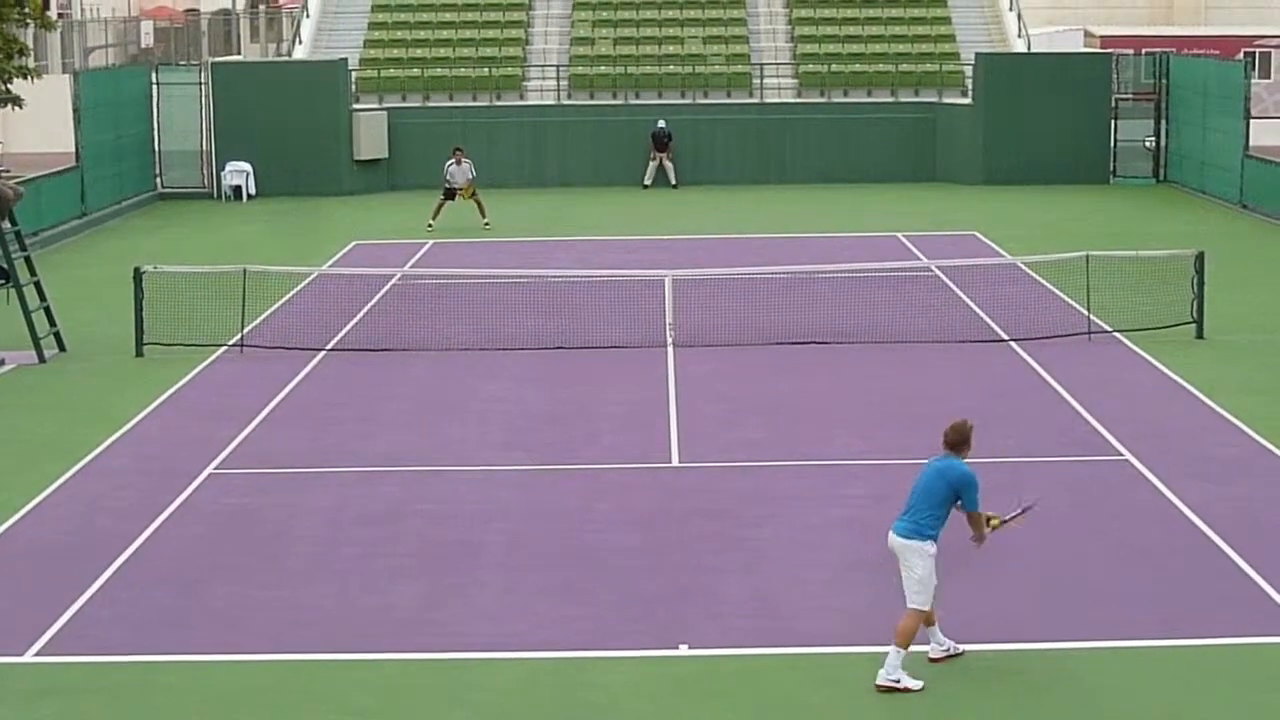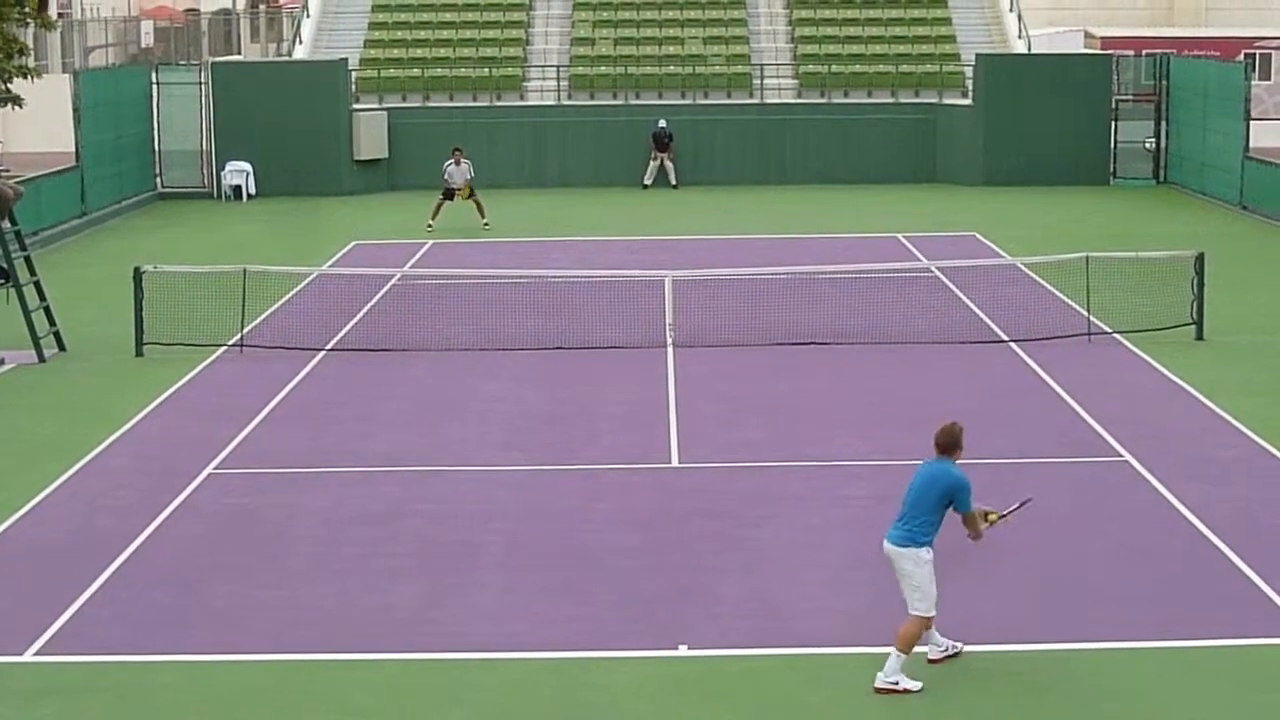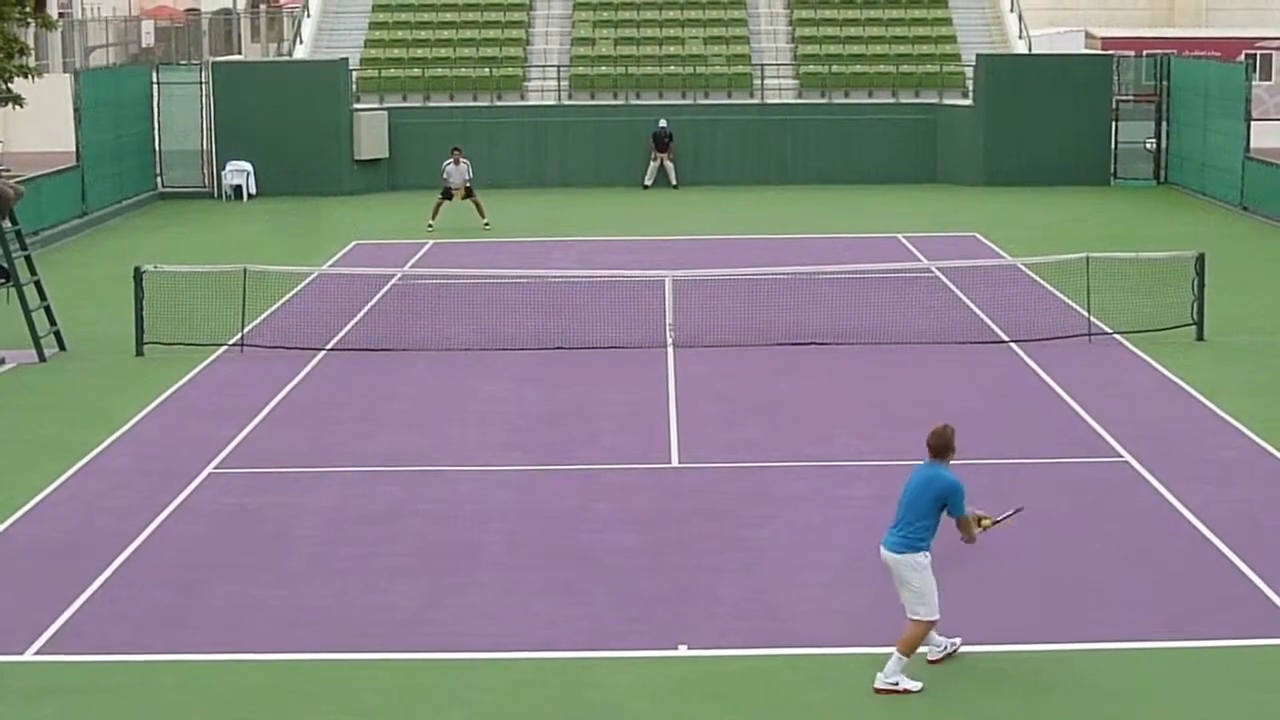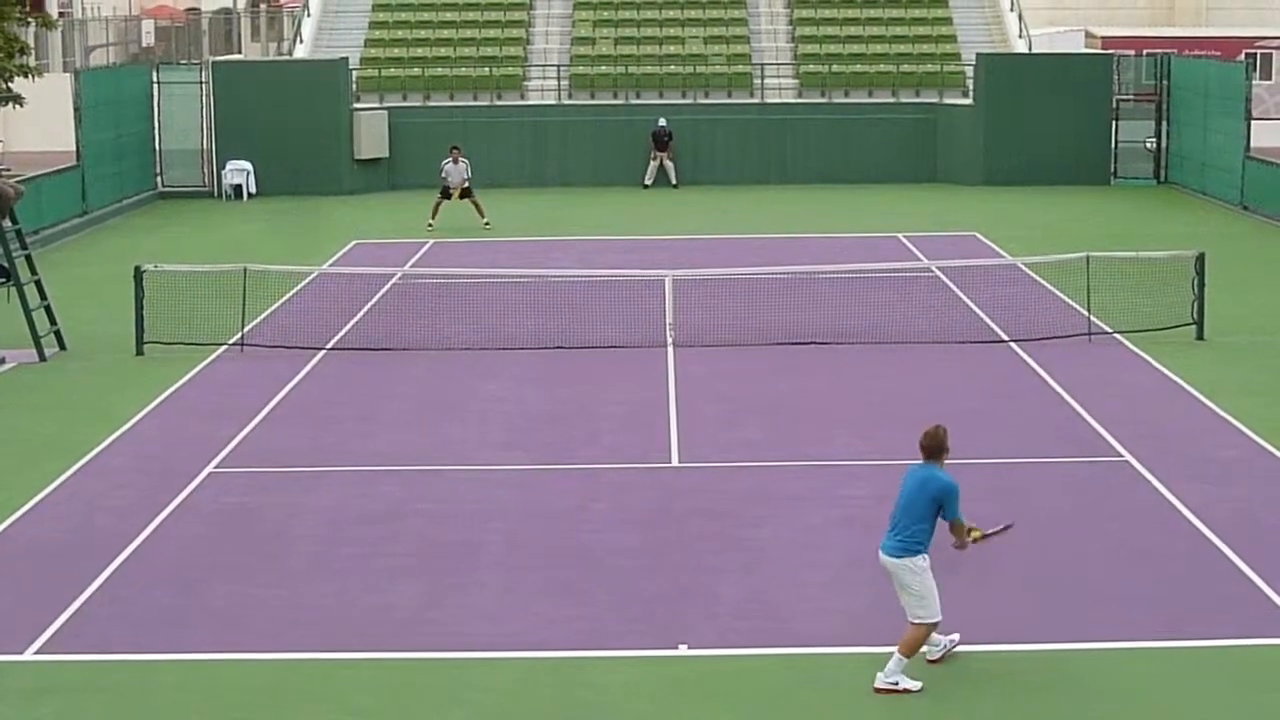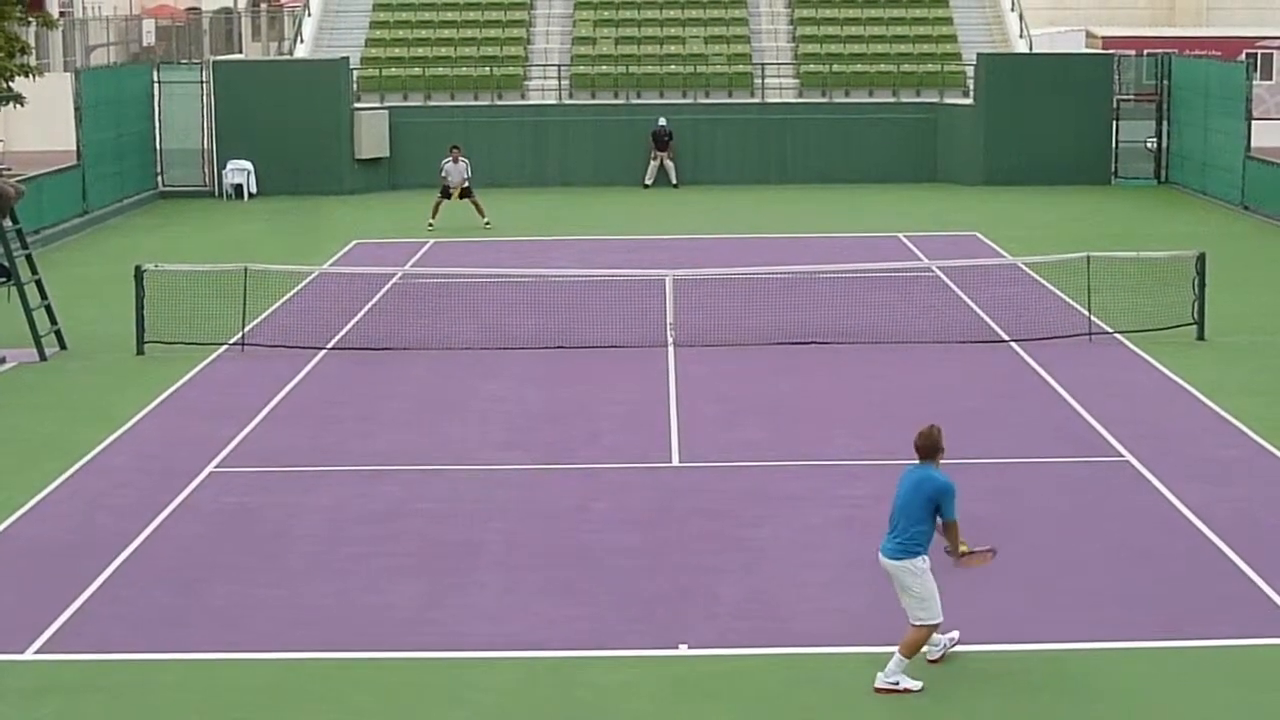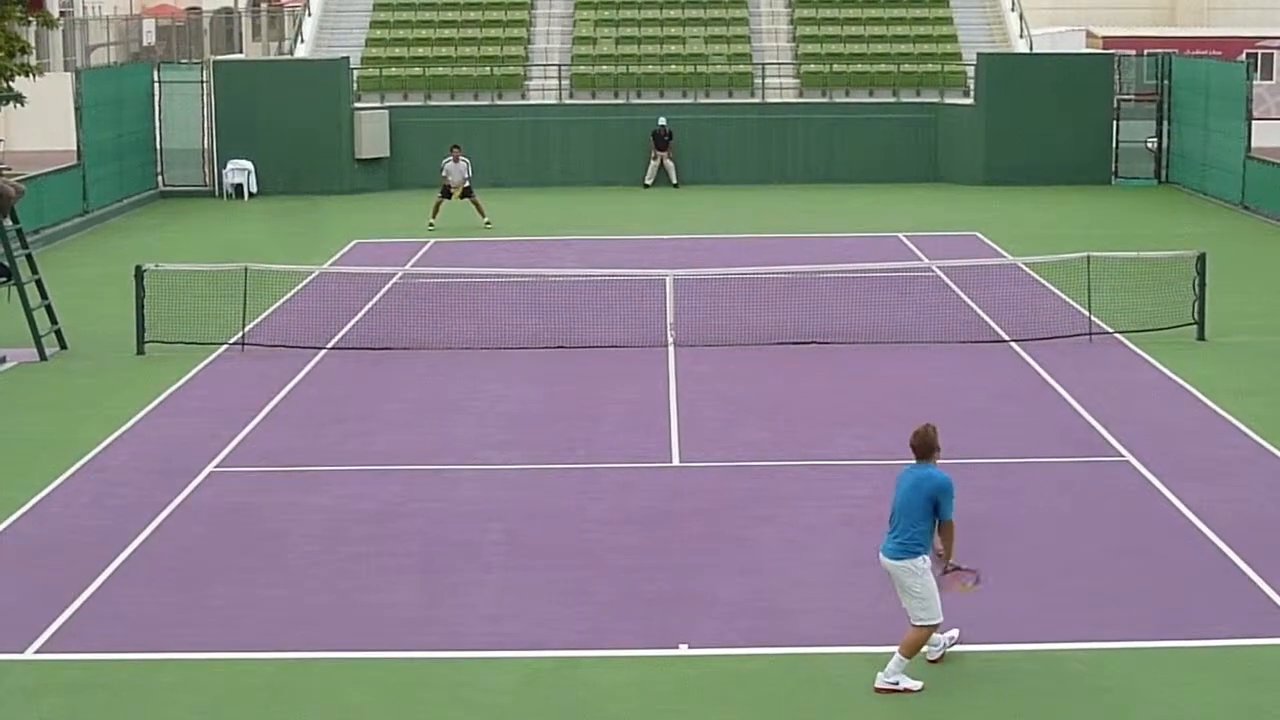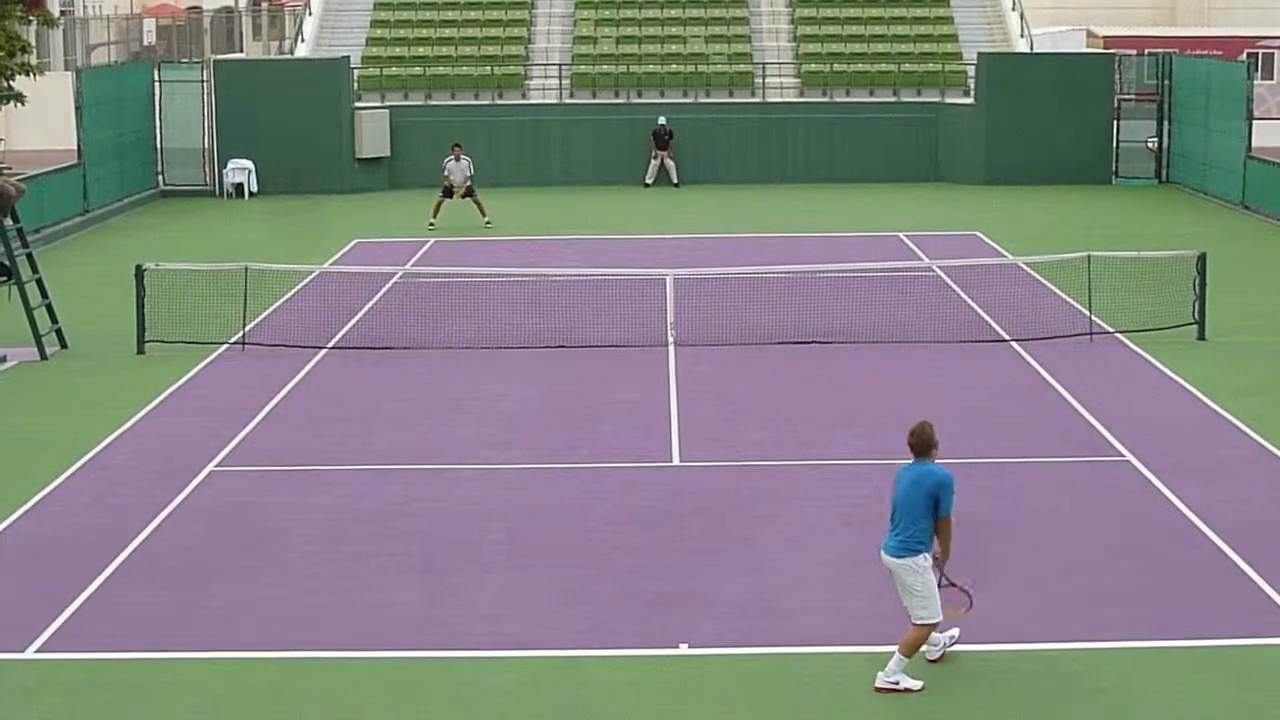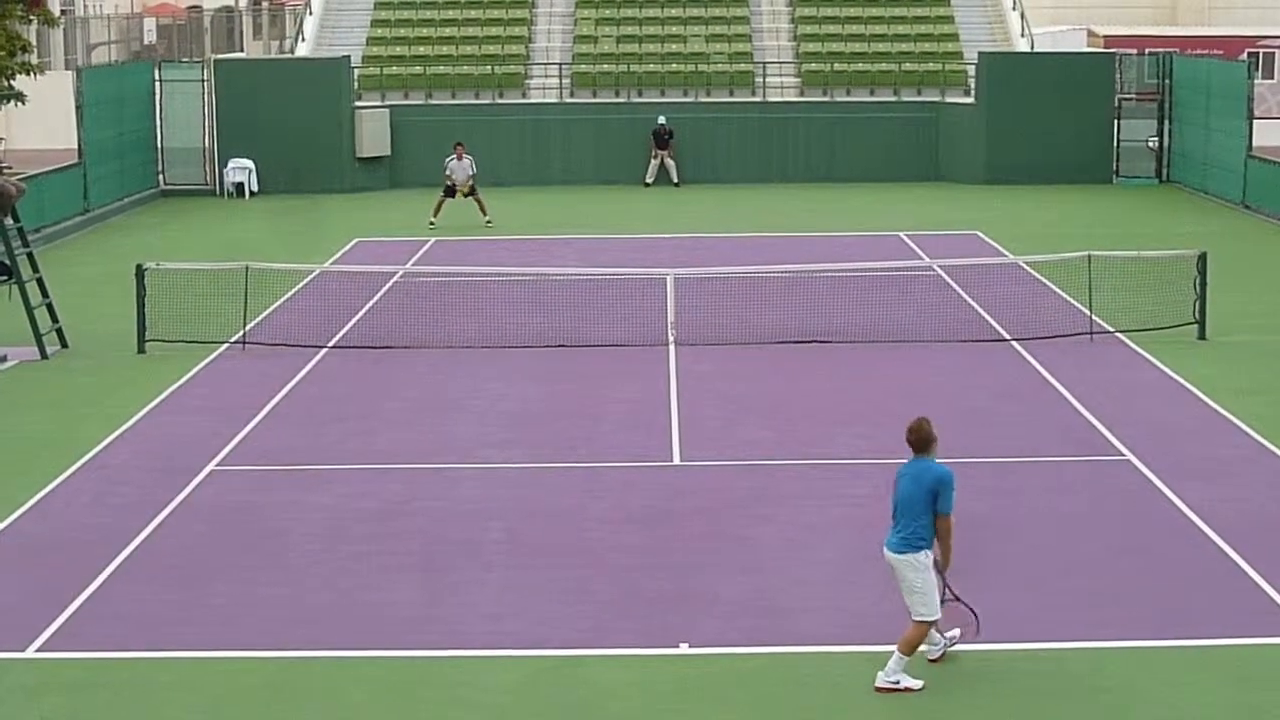
dt=0.1s
person 1, frame 1
left shoulder: (934, 464)
right shoulder: (966, 475)
right elbow: (973, 518)
left wrist: (978, 514)
right wrist: (980, 534)
left hip: (899, 534)
right hip: (917, 542)
left knee: (924, 597)
right knee: (918, 608)
left ankle: (939, 644)
right ankle: (890, 673)
person 1, frame 2
left shoulder: (926, 468)
right shoulder: (958, 479)
right elbow: (967, 519)
left wrist: (975, 510)
right wrist: (977, 531)
left hip: (894, 540)
right hip: (912, 548)
left knee: (923, 602)
right knee: (920, 614)
left ankle: (937, 646)
right ankle: (889, 675)
person 1, frame 3
left shoulder: (920, 471)
right shoulder: (951, 482)
right elbow: (961, 522)
left wrist: (970, 514)
right wrist: (970, 535)
left hip: (891, 546)
right hip: (910, 554)
left knee: (923, 609)
right knee: (924, 619)
left ankle: (937, 646)
right ankle: (890, 677)
person 1, frame 4
left shoulder: (913, 473)
right shoulder: (946, 483)
right elbow: (954, 525)
left wrist: (961, 525)
right wrist: (962, 540)
left hip: (890, 550)
right hip: (908, 557)
left knee: (921, 611)
right knee: (926, 620)
left ankle: (936, 646)
right ankle: (889, 676)
person 1, frame 5
left shoulder: (909, 474)
right shoulder: (943, 483)
right elbow: (949, 525)
left wrist: (950, 541)
right wrist: (955, 546)
left hip: (890, 552)
right hip: (908, 559)
left knee: (921, 611)
right knee: (928, 621)
left ankle: (936, 645)
right ankle: (889, 677)
person 1, frame 6
left shoulder: (905, 475)
right shoulder: (942, 481)
right elbow: (946, 525)
left wrist: (936, 548)
right wrist: (948, 552)
left hip: (891, 553)
right hip: (909, 559)
left knee: (921, 612)
right knee: (928, 622)
left ankle: (935, 645)
right ankle: (889, 677)
person 1, frame 7
left shoulder: (903, 474)
right shoulder: (942, 478)
right elbow: (943, 524)
right wrist: (944, 554)
left hip: (893, 551)
right hip: (911, 557)
left knee: (922, 607)
right knee: (925, 621)
left ankle: (935, 644)
right ankle: (889, 676)
person 1, frame 8
left shoulder: (903, 471)
right shoulder: (942, 474)
right elbow: (943, 522)
right wrist: (945, 557)
left hip: (895, 547)
right hip: (912, 554)
left knee: (923, 606)
right knee: (924, 619)
left ankle: (936, 644)
right ankle: (890, 675)
